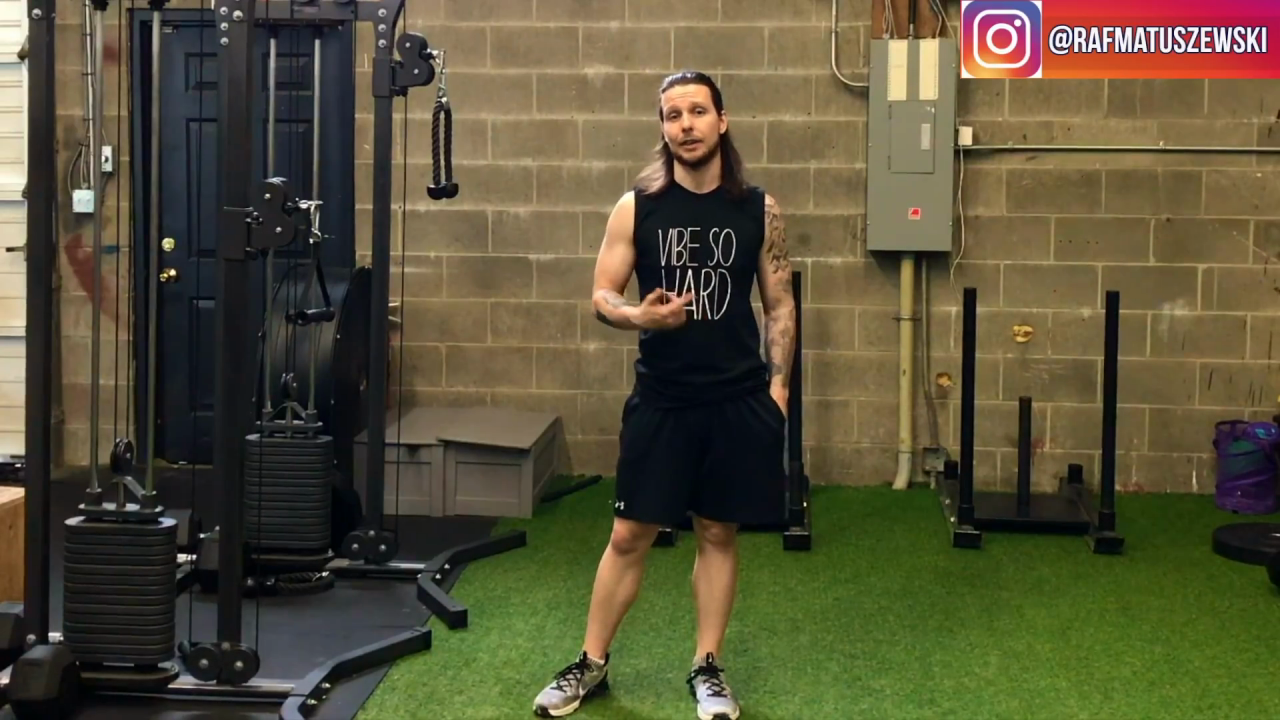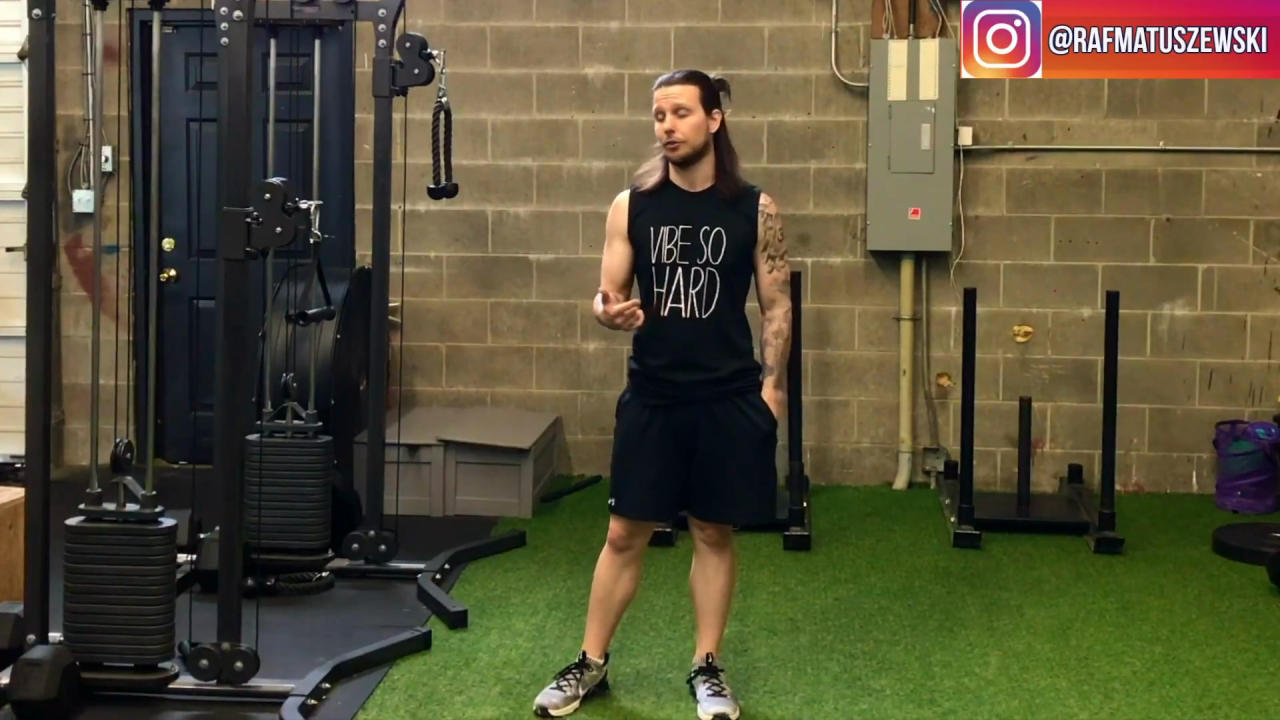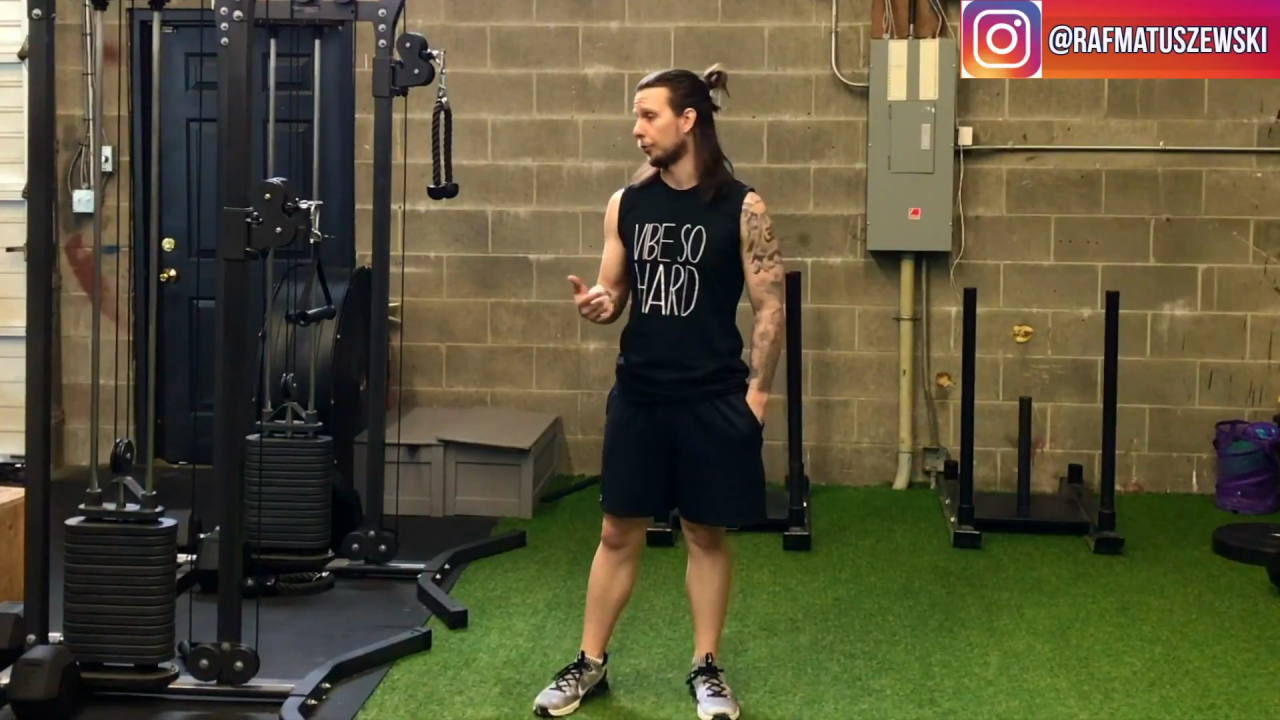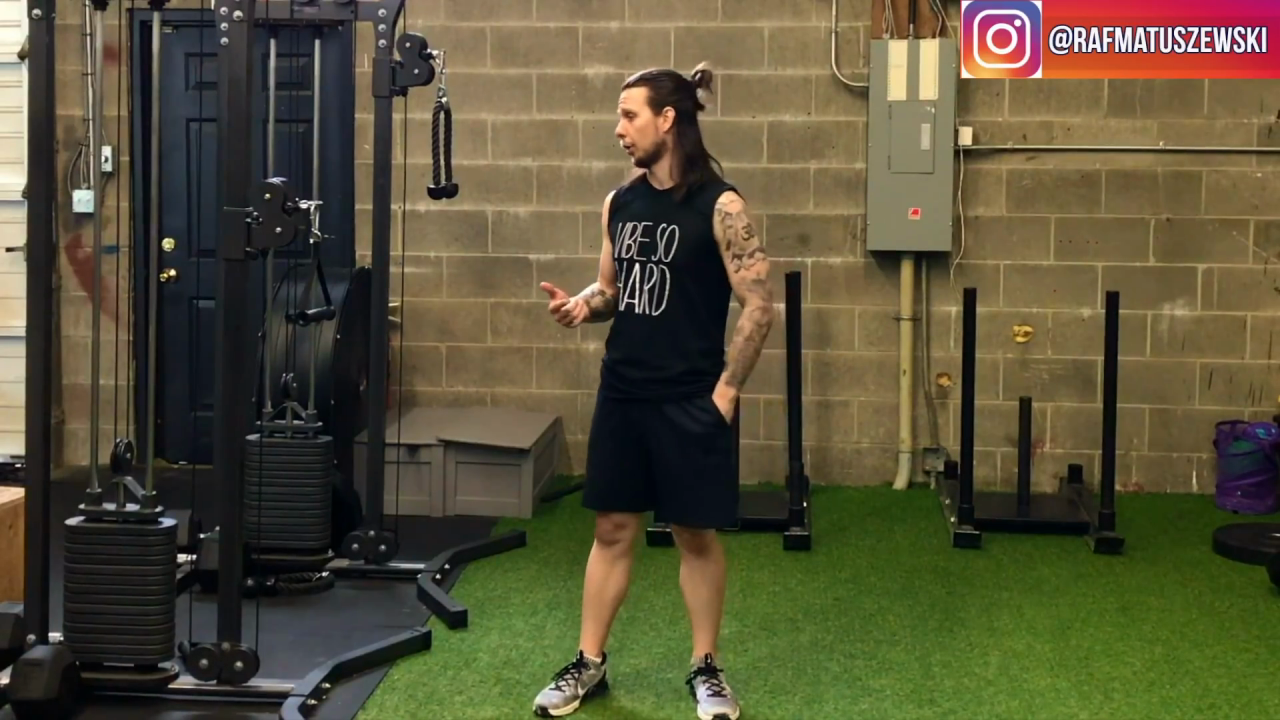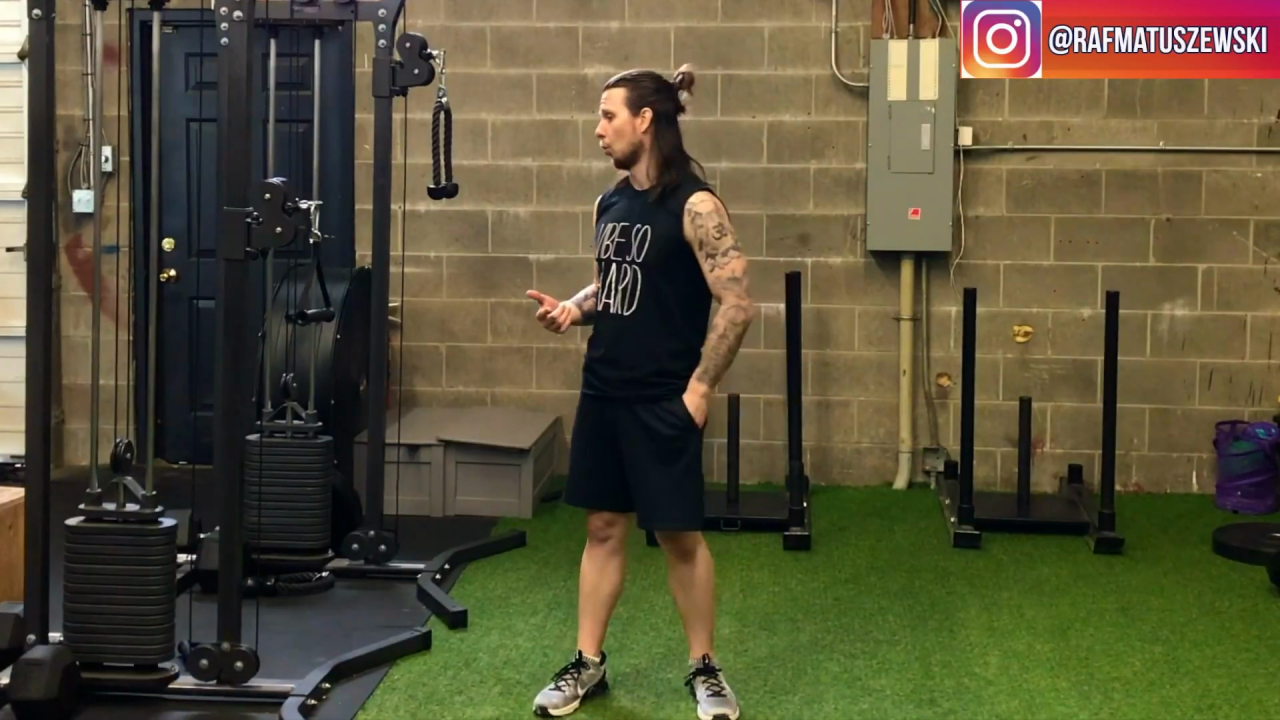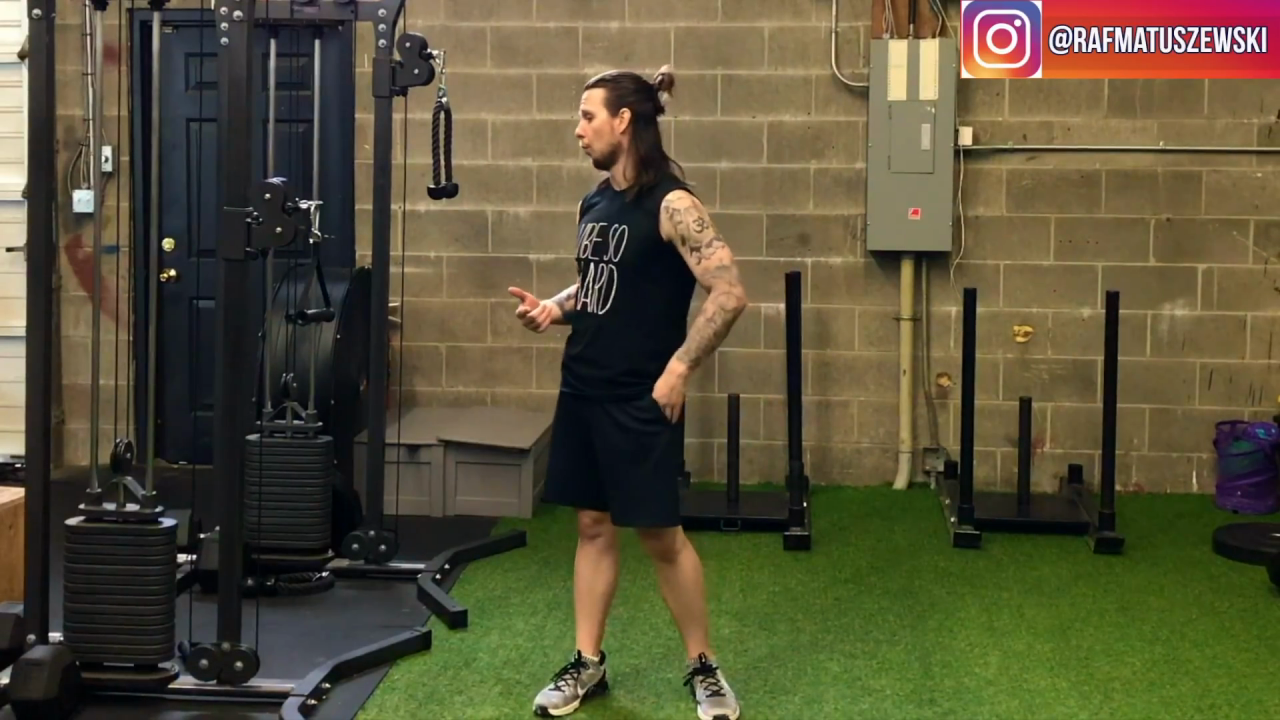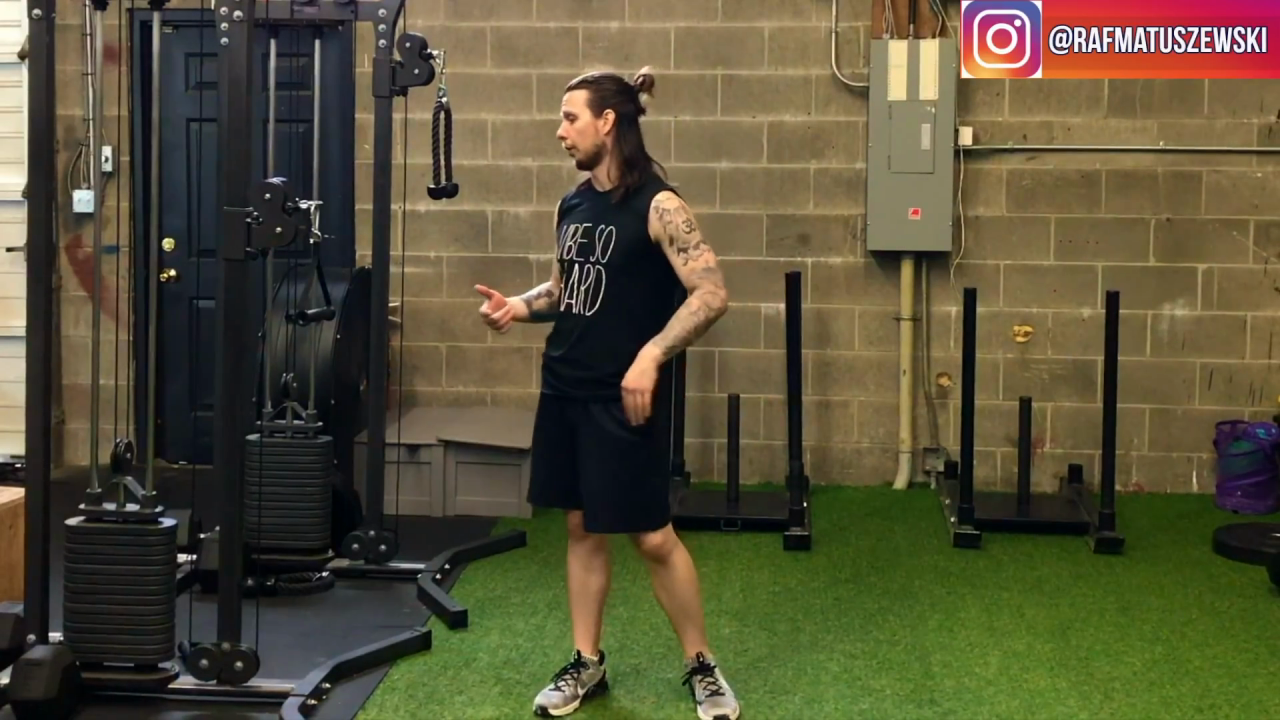
dt=0.2s
person 1, frame 1
left shoulder: (759, 210)
right shoulder: (636, 207)
left elbow: (780, 304)
right elbow: (602, 295)
left wrist: (778, 384)
right wrist: (636, 315)
left hip: (737, 398)
right hip: (660, 397)
left knee: (718, 532)
right knee: (630, 532)
right ankle: (591, 663)
person 1, frame 2
left shoulder: (755, 209)
right shoulder: (633, 204)
left elbow: (777, 304)
right elbow: (612, 289)
left wrist: (771, 385)
right wrist: (615, 310)
left hip: (728, 398)
right hip: (651, 396)
left knee: (714, 532)
right knee: (626, 531)
left ankle: (706, 668)
right ankle: (590, 663)
person 1, frame 3
left shoulder: (741, 206)
right shoulder: (627, 203)
left elbow: (770, 306)
right elbow: (614, 287)
left wrist: (756, 389)
right wrist: (599, 303)
left hip: (712, 399)
right hip: (637, 395)
left knee: (707, 533)
right knee: (619, 530)
right ankle: (589, 663)
person 1, frame 4
left shoulder: (720, 206)
right shoulder: (620, 203)
left elbow: (758, 305)
left wrist: (727, 389)
right wrist: (581, 305)
left hip: (688, 399)
right hip: (621, 393)
left knee: (696, 534)
right knee: (612, 527)
right ankle: (589, 663)
person 1, frame 5
left shoulder: (695, 206)
right shoulder: (610, 203)
left elbow: (737, 304)
left wrist: (700, 386)
right wrist: (571, 309)
left hip: (662, 399)
right hip: (602, 392)
left knee: (678, 535)
right knee: (603, 527)
left ankle: (704, 667)
right ankle: (588, 663)
person 1, frame 6
left shoulder: (673, 205)
right shoulder: (592, 203)
left elbow: (730, 293)
left wrist: (679, 368)
right wrist: (552, 308)
left hip: (639, 397)
right hip: (581, 390)
left knee: (661, 533)
right knee: (592, 525)
left ankle: (702, 666)
right ankle: (587, 662)
person 1, frame 7
left shoulder: (660, 206)
right shoulder: (571, 206)
left elbow: (712, 294)
left wrist: (653, 355)
right wrist: (516, 307)
left hip: (619, 397)
right hip: (563, 391)
left knee: (651, 536)
right knee: (581, 526)
left ankle: (701, 666)
right ankle: (586, 663)
